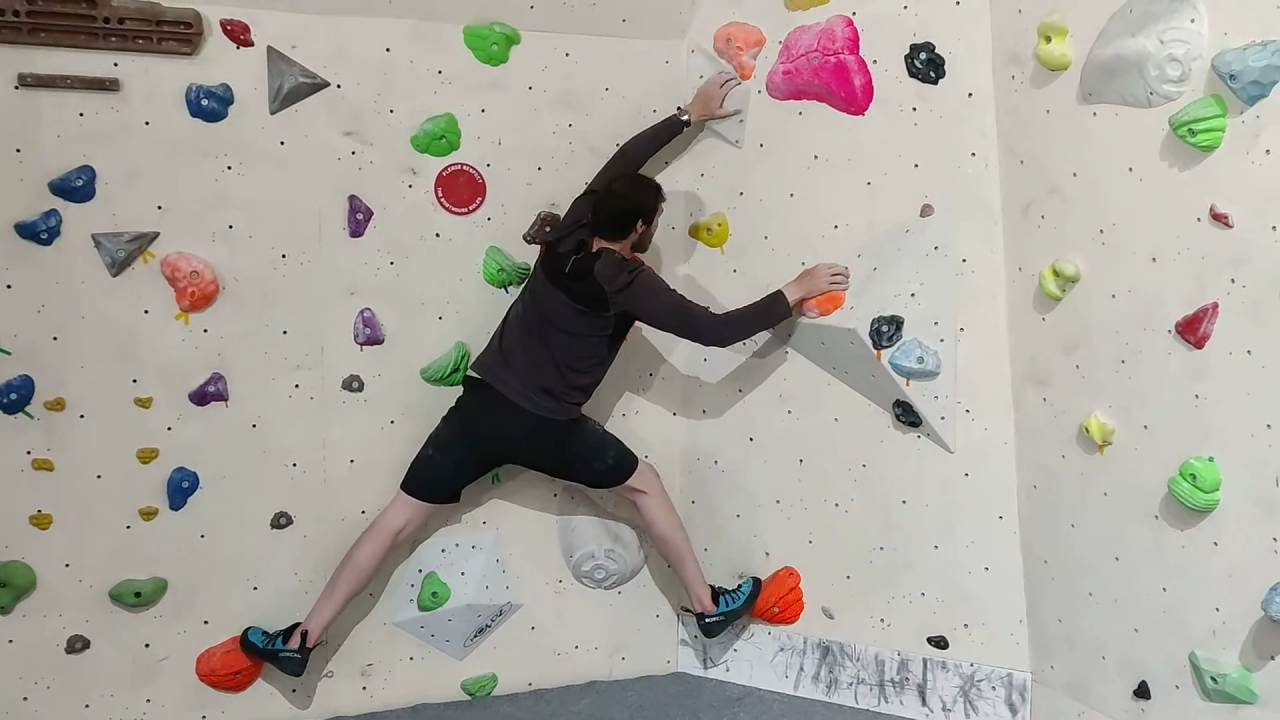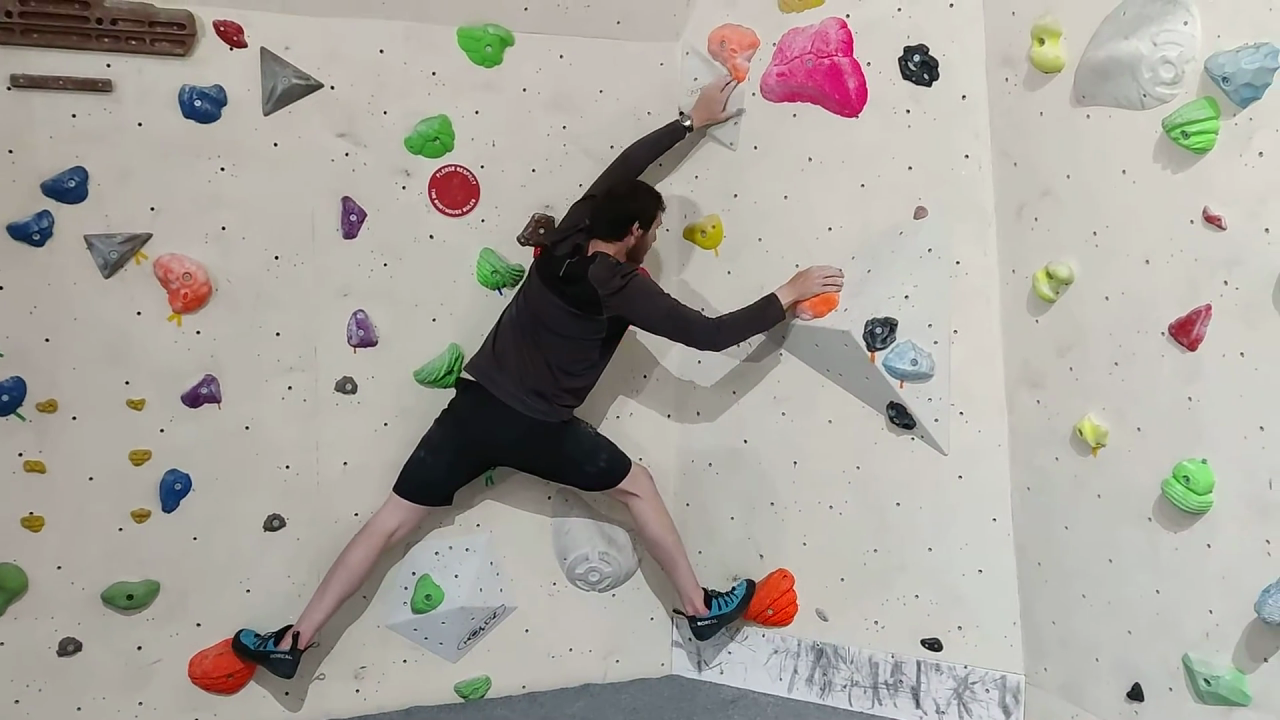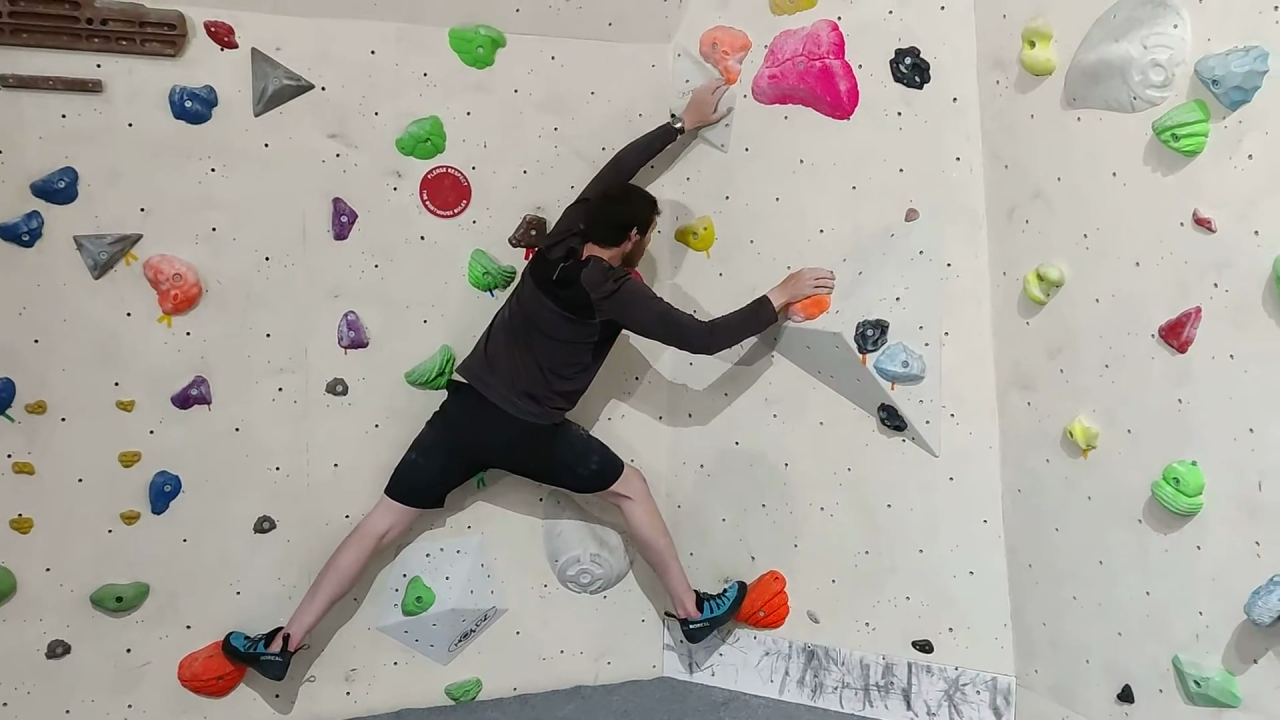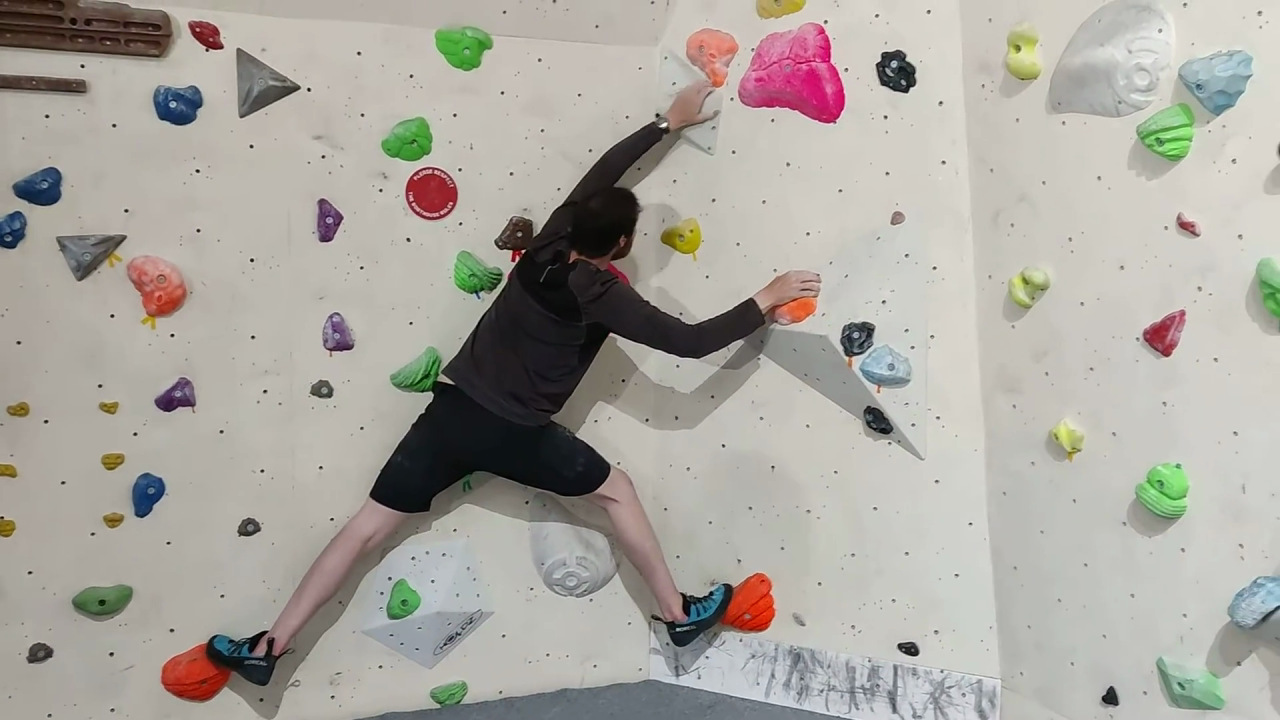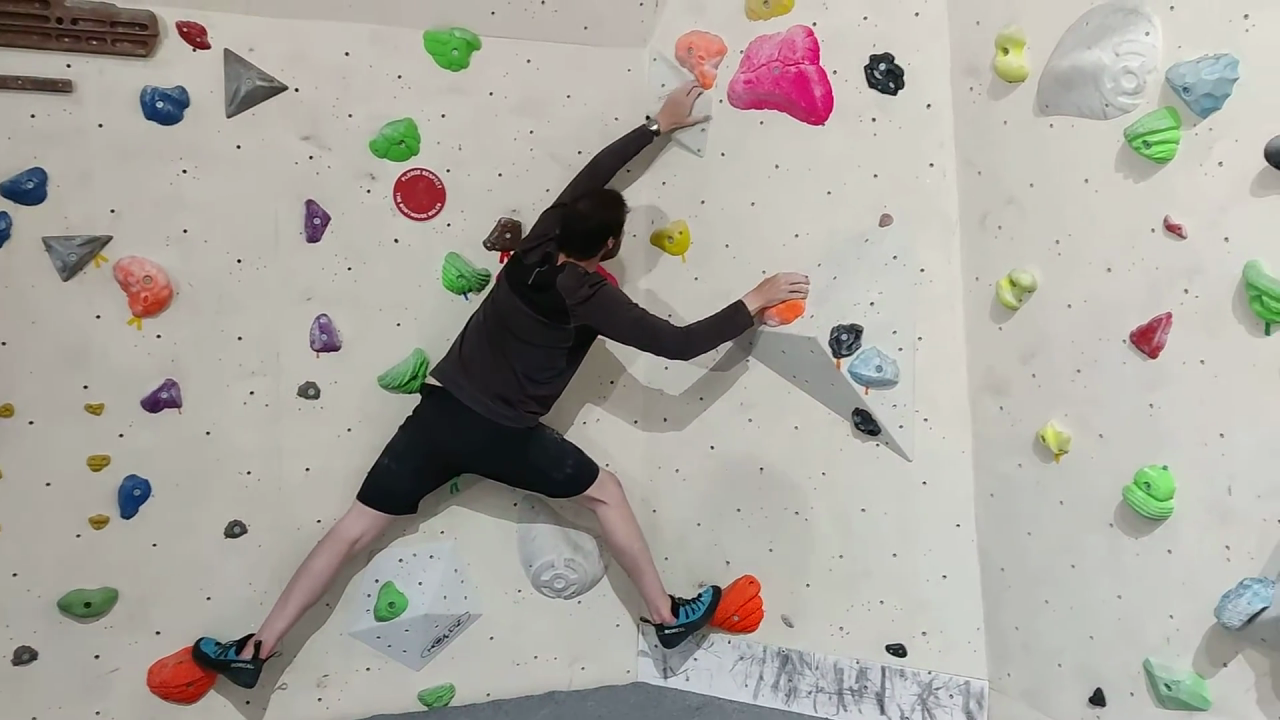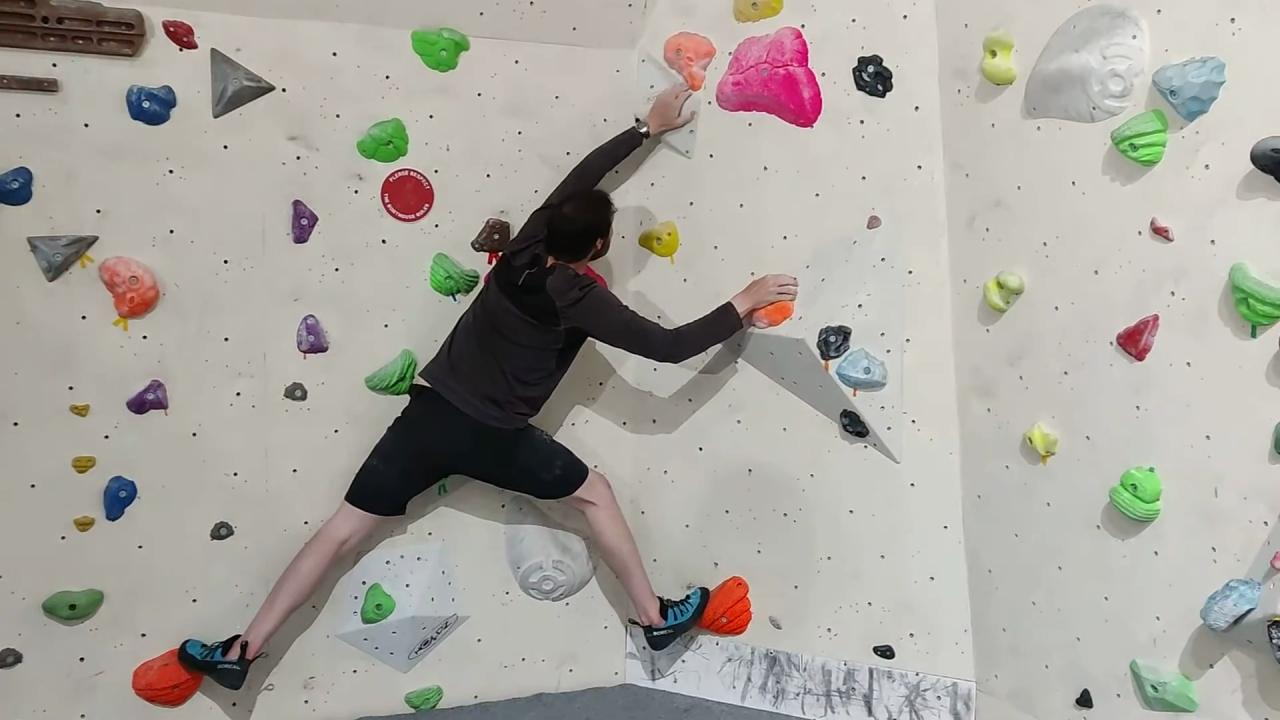
dt=0.2s
person 1, frame 1
left shoulder: (570, 232)
right shoulder: (628, 283)
left elbow: (623, 159)
right elbow: (717, 330)
left wrist: (688, 117)
right wrist: (795, 292)
left hip: (482, 406)
right hip: (547, 428)
left knee: (397, 520)
right knee: (645, 485)
left ankle: (301, 640)
right ankle: (706, 606)
person 1, frame 2
left shoulder: (568, 235)
right shoulder: (622, 287)
left elbow: (625, 164)
right elbow: (711, 334)
left wrist: (690, 122)
right wrist: (788, 295)
left hip: (473, 408)
right hip: (537, 430)
left knee: (389, 522)
right knee: (637, 485)
left ankle: (292, 641)
right ankle: (698, 608)
person 1, frame 3
left shoulder: (562, 238)
right shoulder: (614, 292)
left elbow: (616, 168)
right elbow: (704, 338)
left wrist: (681, 124)
right wrist: (779, 297)
left hip: (465, 411)
right hip: (528, 432)
left knee: (380, 523)
right knee: (630, 489)
left ankle: (283, 644)
right ankle: (690, 612)
person 1, frame 4
left shoulder: (550, 240)
right shoulder: (601, 295)
left elbow: (603, 169)
right elbow: (691, 341)
left wrist: (667, 123)
right wrist: (766, 299)
left hip: (451, 411)
right hip: (514, 434)
left knee: (366, 527)
right knee: (617, 491)
left ankle: (267, 648)
right ankle: (677, 614)
person 1, frame 5
left shoulder: (539, 241)
right shoulder: (590, 297)
left elbow: (592, 171)
right elbow: (681, 343)
left wrist: (657, 125)
right wrist: (755, 301)
left hip: (439, 413)
right hip: (501, 435)
left knee: (353, 530)
right knee: (606, 492)
left ankle: (254, 651)
right ankle: (665, 616)
person 1, frame 6
left shoulder: (528, 243)
right shoulder: (580, 300)
left elbow: (581, 174)
right elbow: (670, 345)
left wrist: (647, 128)
right wrist: (744, 303)
left hip: (427, 415)
right hip: (489, 436)
left knee: (341, 532)
right knee: (594, 493)
left ankle: (241, 652)
right ankle: (653, 618)
